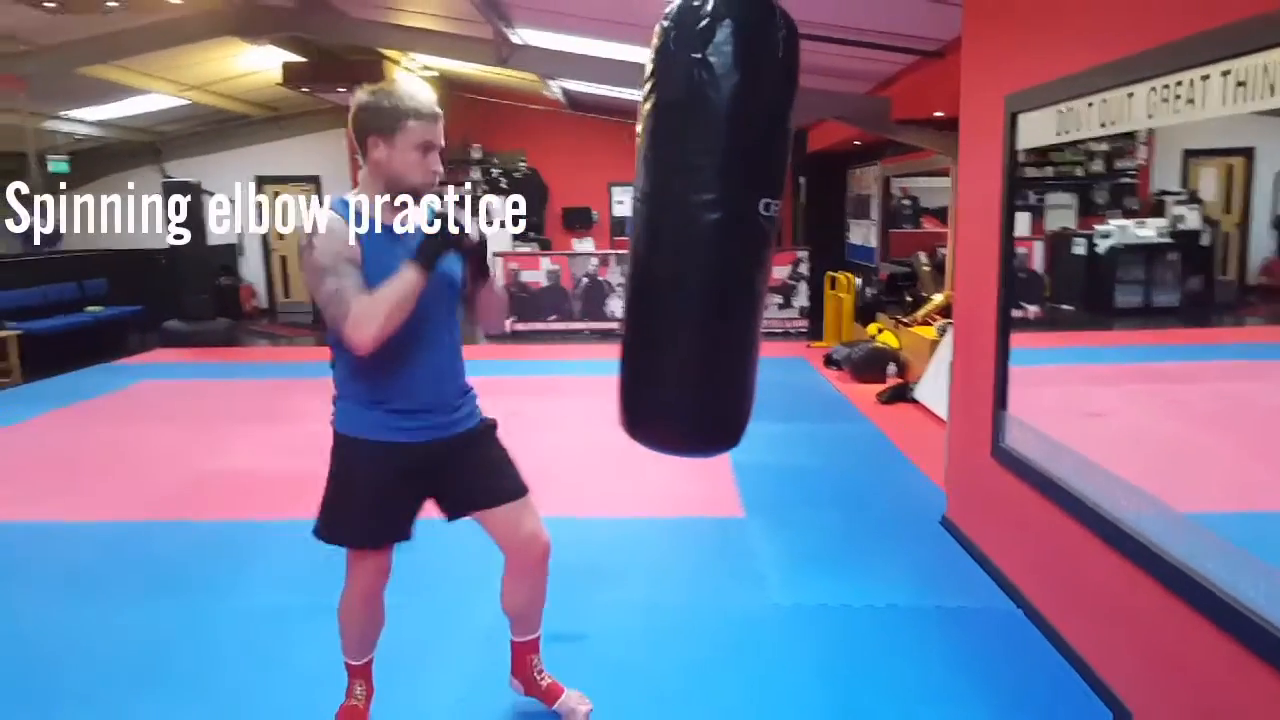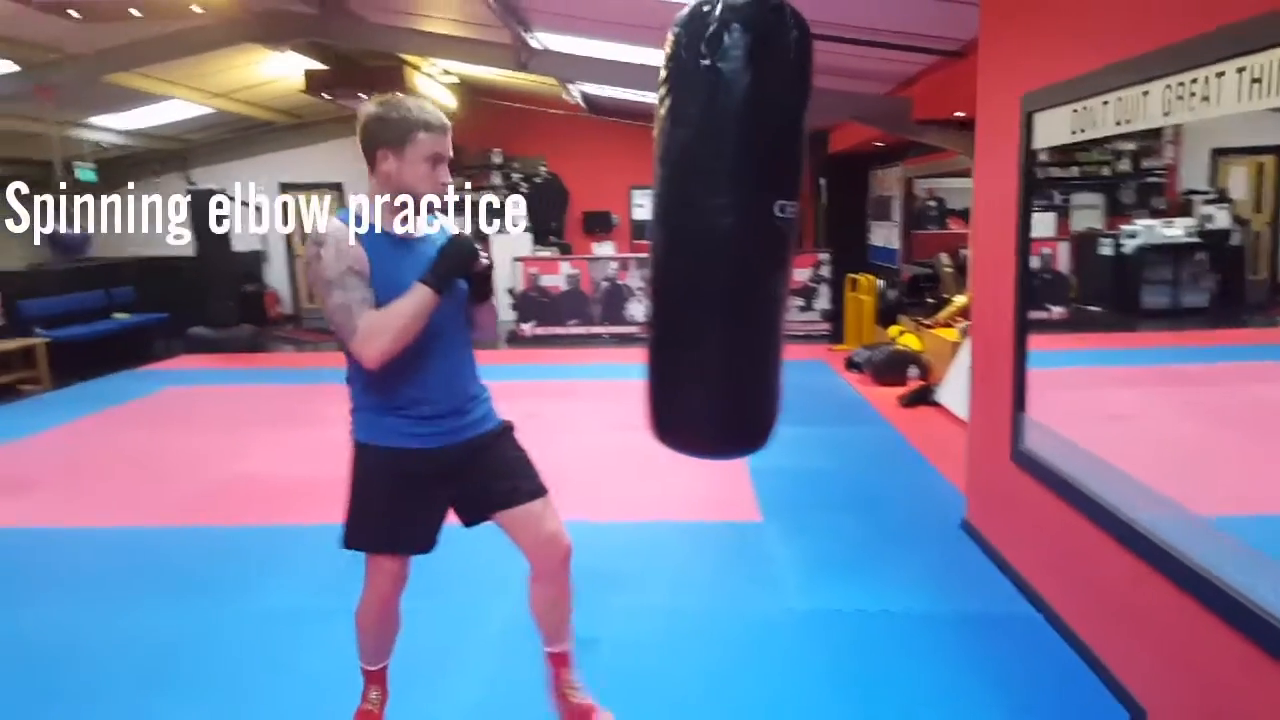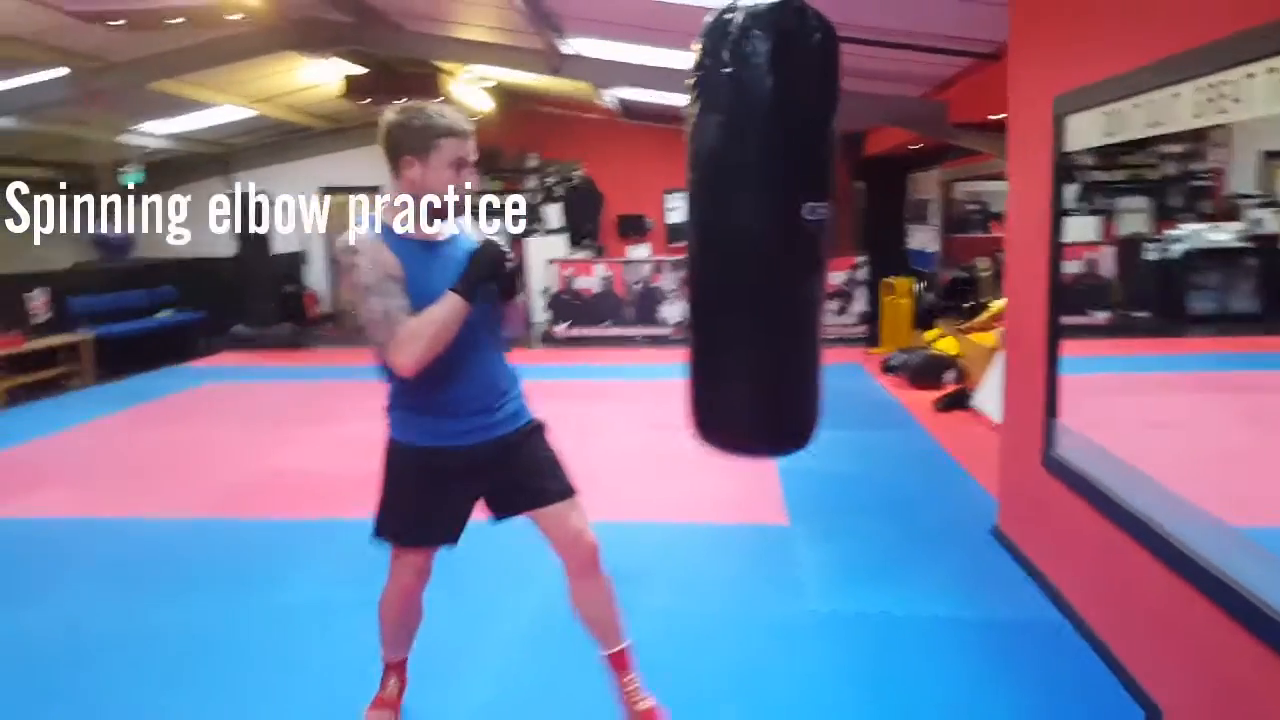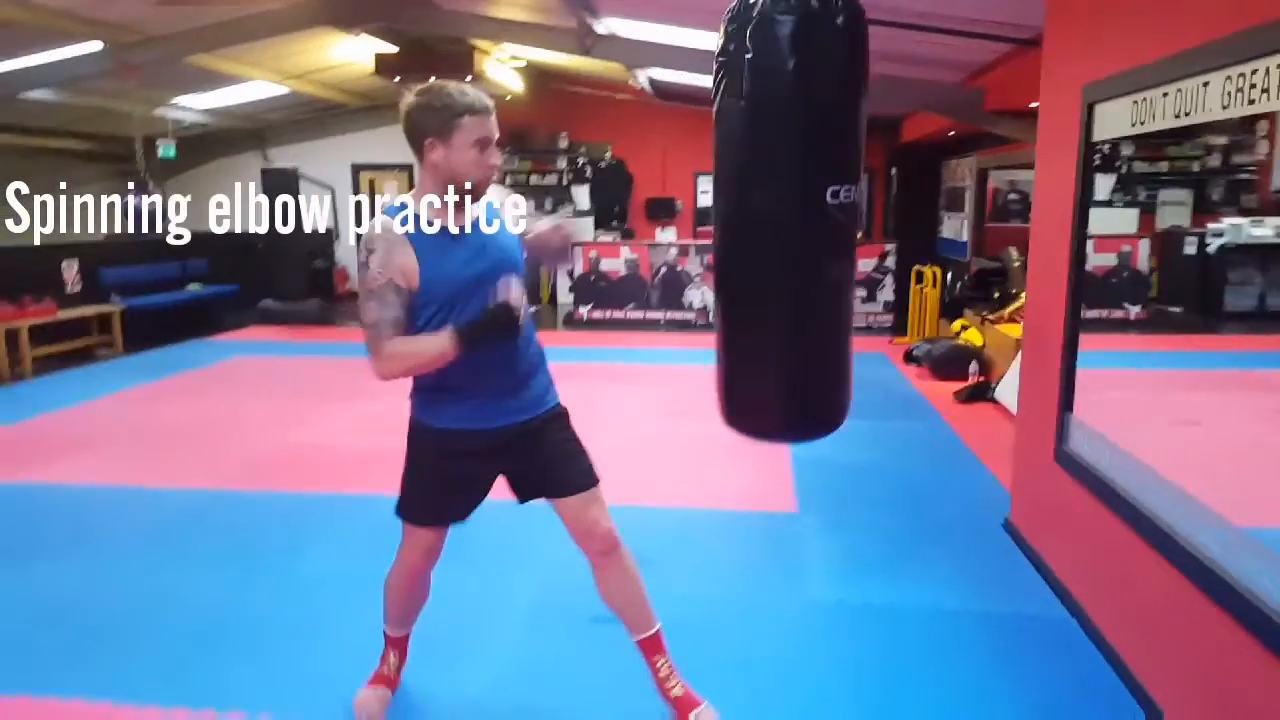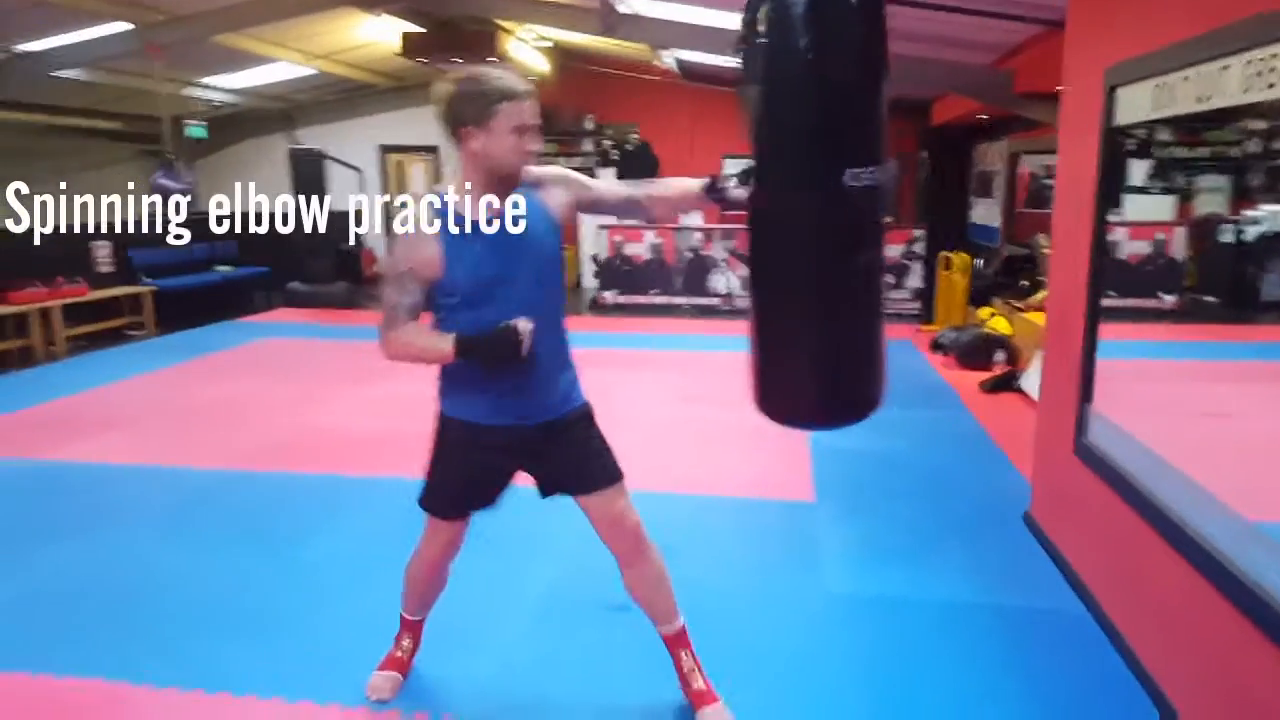
dt=0.2s
person 1, frame 1
left shoulder: (435, 220)
right shoulder: (332, 231)
right elbow: (362, 332)
left wrist: (476, 268)
right wrist: (424, 258)
left hip: (459, 426)
right hip: (374, 439)
left knee: (531, 544)
right knee: (367, 575)
person 1, frame 2
left shoulder: (445, 228)
right shoulder: (339, 242)
right elbow: (370, 346)
left wrist: (479, 287)
right wrist: (436, 278)
left hip: (476, 428)
right hip: (392, 446)
left knee: (552, 547)
right knee: (384, 581)
person 1, frame 3
left shoulder: (468, 230)
right shoulder: (370, 249)
right elbow: (405, 355)
left wrist: (505, 286)
right wrist: (468, 284)
left hip: (508, 426)
right hip: (426, 444)
left knee: (581, 547)
right knee: (409, 573)
person 1, frame 4
right shoulder: (392, 241)
left elbow: (547, 244)
right elbow: (387, 358)
left wrist: (552, 241)
right wrist: (468, 333)
left hip: (534, 412)
right hip: (448, 428)
left knee: (601, 536)
right knee: (418, 551)
right ankle: (392, 660)
person 1, frame 5
left shoulder: (549, 190)
right shoulder: (425, 228)
left elbow: (646, 201)
right elbow: (394, 338)
right wrist: (466, 345)
left hip: (558, 408)
right hip: (474, 419)
left knee: (627, 533)
right knee: (439, 541)
right ankle: (405, 643)
